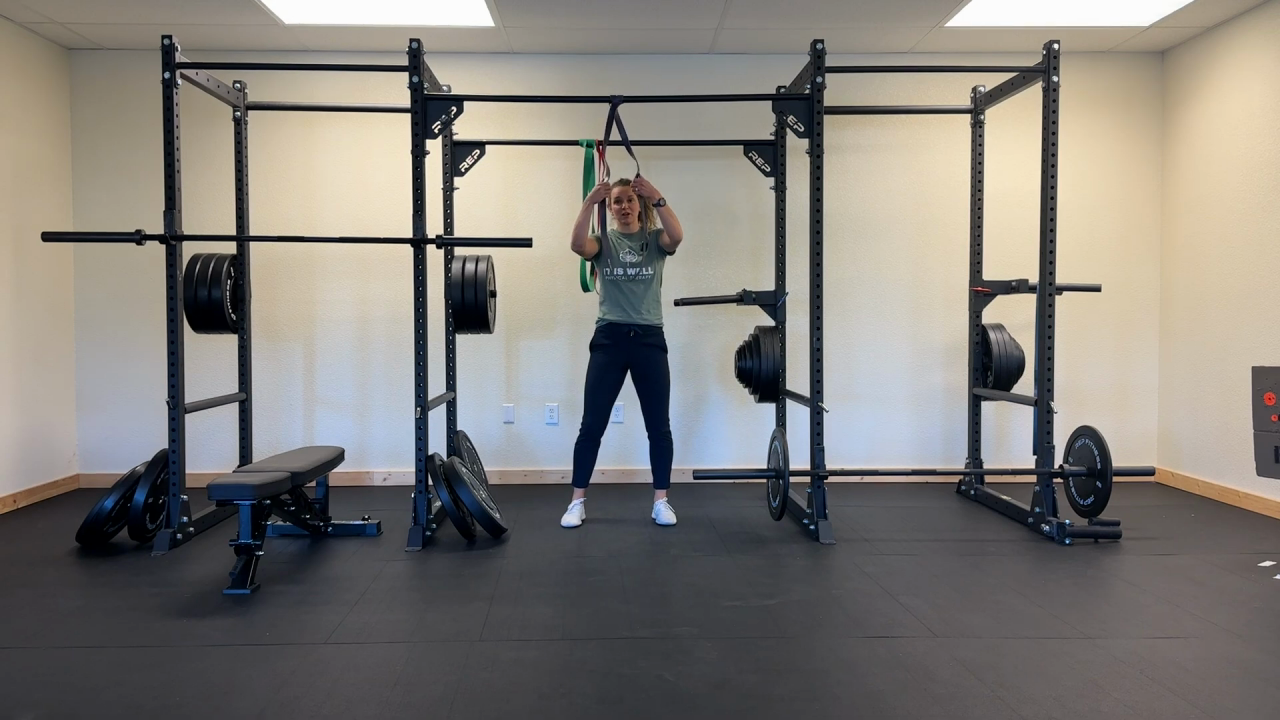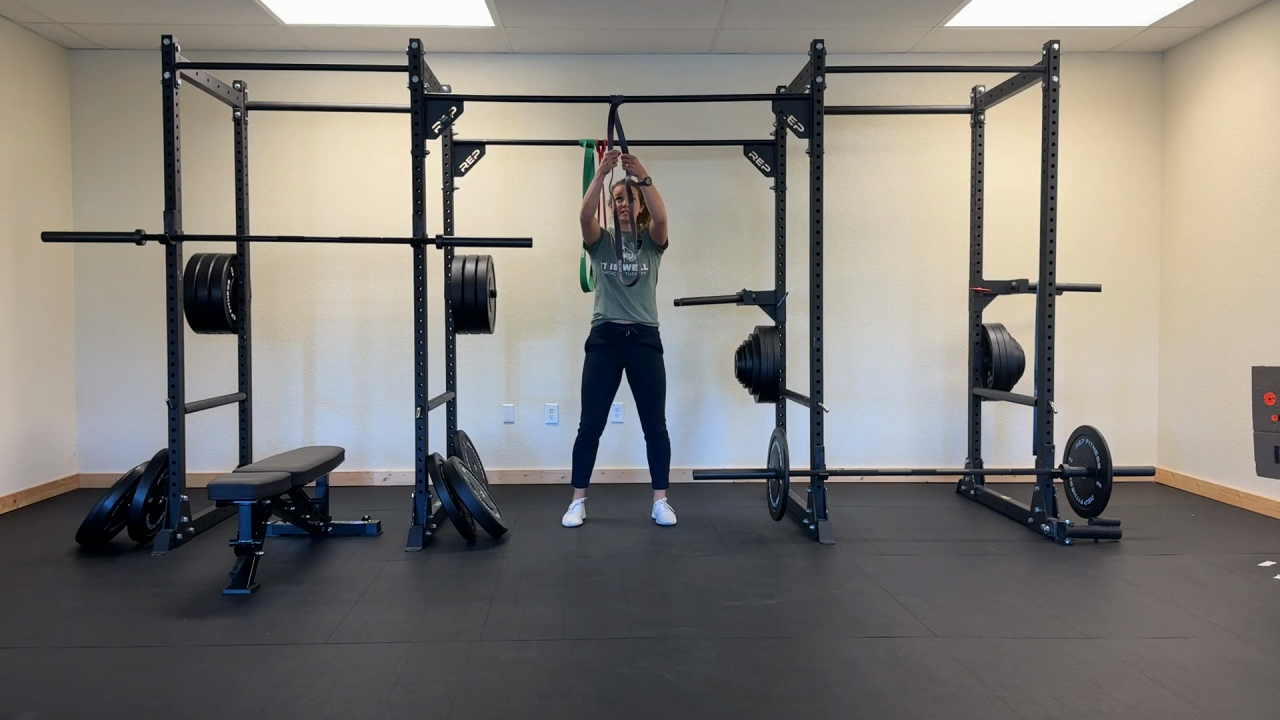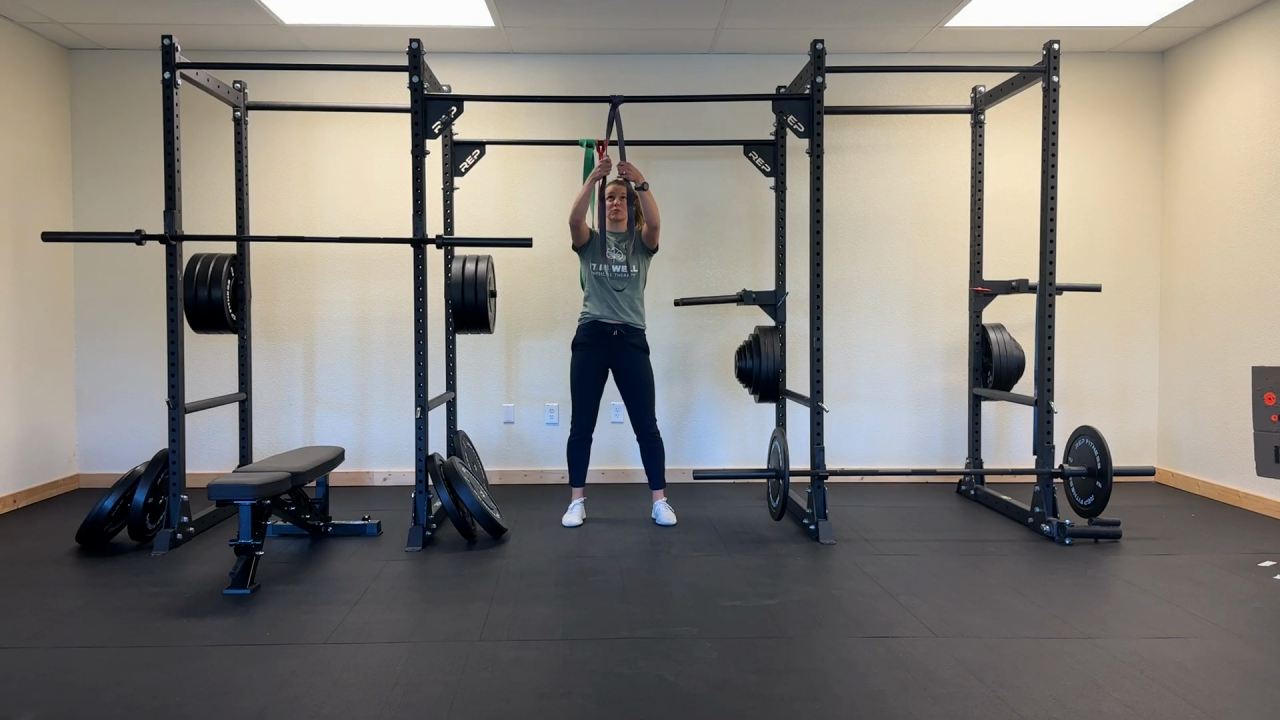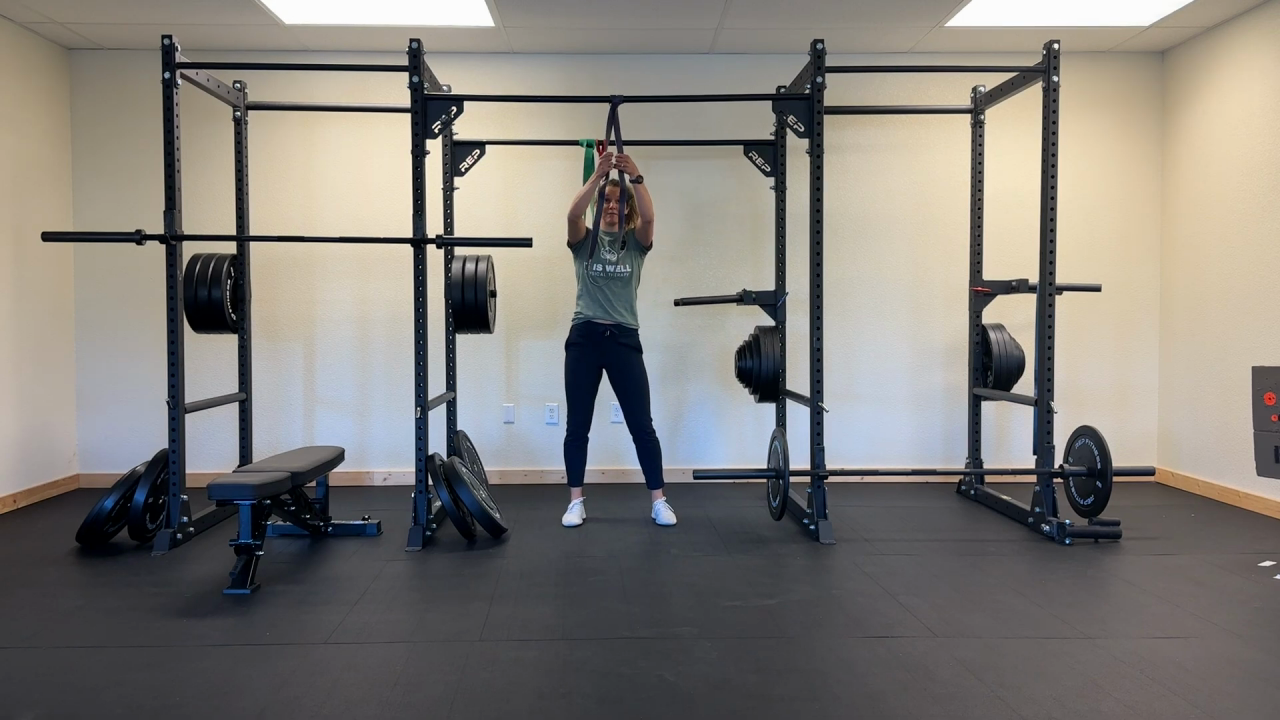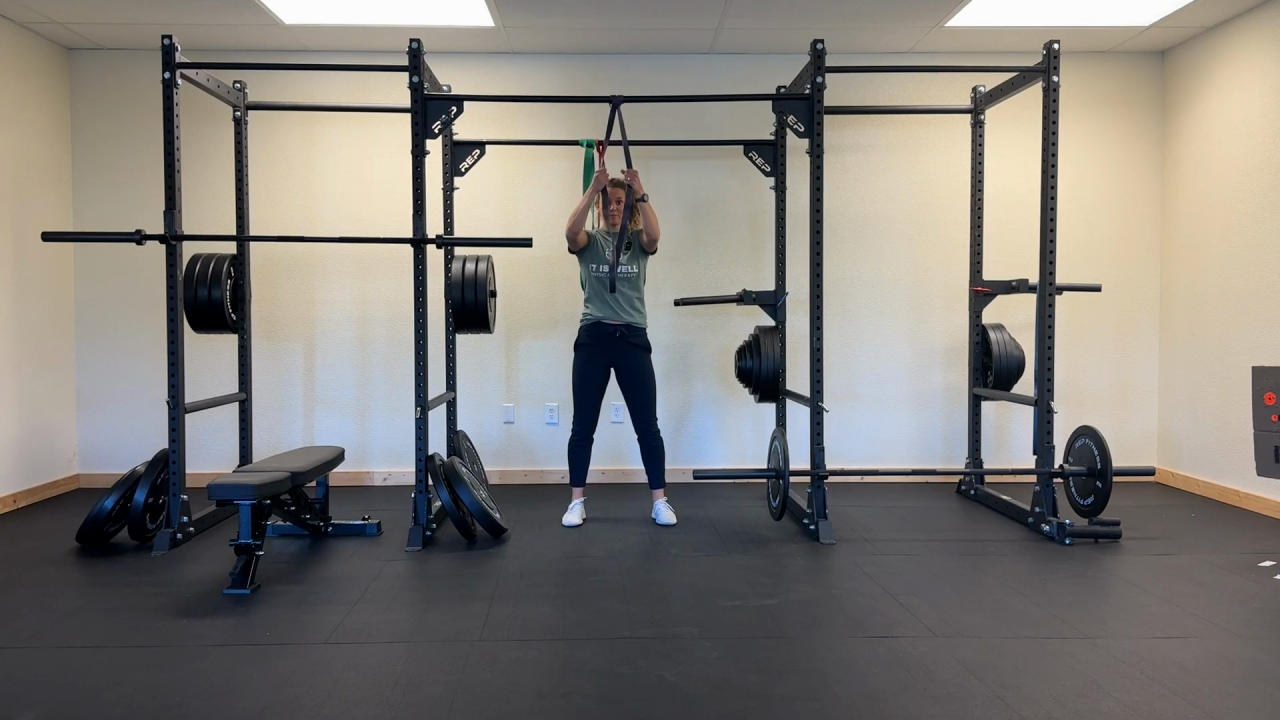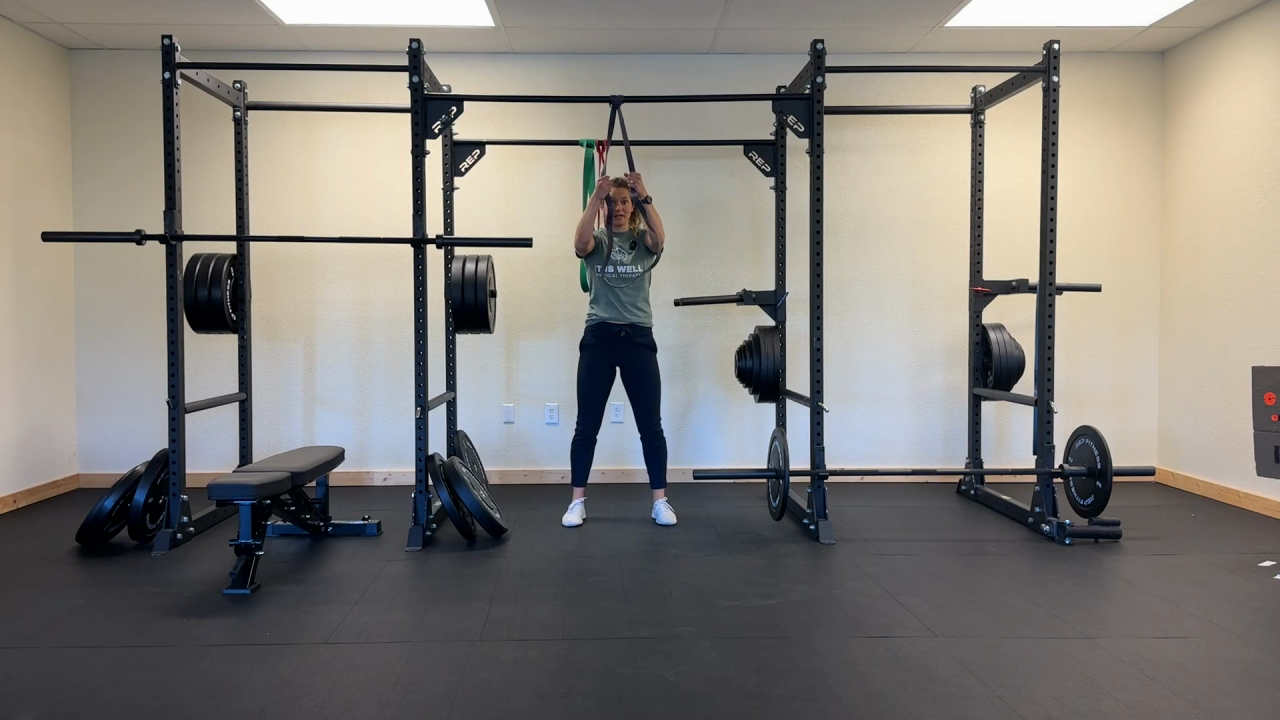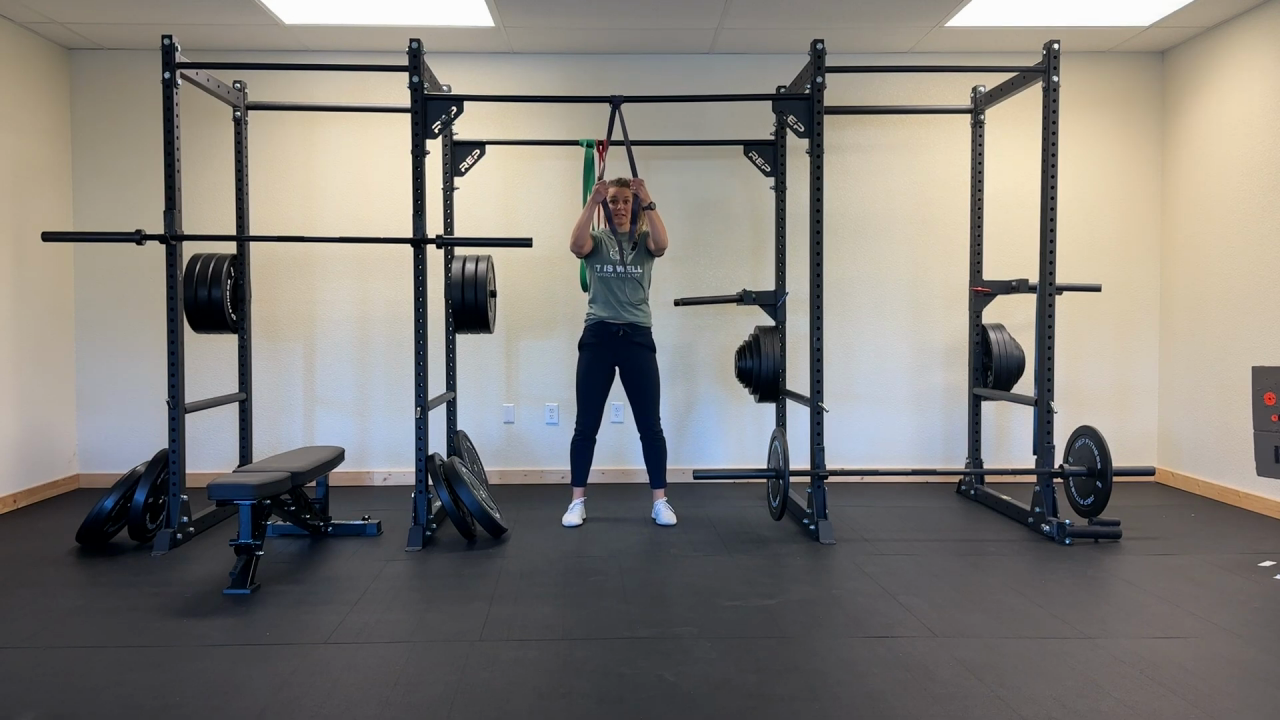
dt=0.3s
person 1, frame 1
left shoulder: (656, 240)
right shoulder: (603, 242)
left elbow: (677, 235)
right elbow: (576, 244)
left wrist: (658, 198)
right wrist: (590, 202)
left hip: (649, 339)
right hip: (609, 339)
left knee: (658, 425)
right knee: (592, 425)
left ankle: (661, 500)
right ankle: (577, 502)
person 1, frame 2
left shoulder: (652, 240)
right shoulder: (600, 239)
left elbow: (661, 217)
right elbow: (585, 215)
left wrist: (644, 176)
right wrist: (601, 173)
left hip: (645, 339)
right hip: (604, 339)
left knee: (655, 426)
right knee: (590, 426)
left ankle: (660, 501)
right ankle: (578, 502)
person 1, frame 3
left shoulder: (641, 242)
right shoulder: (590, 241)
left elbow: (655, 223)
right elbow: (574, 219)
left wrist: (641, 183)
right wrist: (592, 179)
left hip: (631, 340)
right hip: (591, 338)
left knee: (647, 426)
right knee: (581, 425)
left ankle: (659, 501)
right ankle: (577, 501)
person 1, frame 4
left shoulder: (636, 241)
right shoulder: (583, 239)
left elbow: (648, 217)
right elbow: (573, 214)
left wrist: (636, 176)
right wrist: (597, 175)
left hip: (624, 339)
right hip: (584, 338)
left knee: (642, 425)
right knee: (577, 425)
left ankle: (659, 501)
right ankle: (576, 502)
person 1, frame 5
left shoulder: (637, 238)
right shoulder: (590, 240)
left elbow: (654, 236)
right elbow: (571, 234)
left wrist: (641, 193)
right wrist: (591, 190)
left hip: (633, 339)
right hip: (593, 338)
left knee: (647, 425)
right knee: (583, 425)
left ankle: (659, 501)
right ankle: (577, 501)
person 1, frame 6
left shoulder: (643, 239)
right shoulder: (596, 241)
left elbow: (660, 238)
right elbow: (580, 242)
left wrist: (644, 195)
right wrist: (596, 197)
left hip: (638, 338)
right hip: (599, 337)
left knee: (650, 425)
right knee: (587, 425)
left ankle: (660, 501)
right ankle: (577, 502)
person 1, frame 7
left shoulder: (643, 239)
right shoulder: (596, 240)
left elbow: (662, 245)
right elbow: (576, 246)
left wrist: (648, 202)
right wrist: (591, 202)
left hip: (637, 337)
right hip: (598, 337)
left knee: (650, 425)
right knee: (586, 425)
left ankle: (660, 501)
right ankle: (577, 502)
